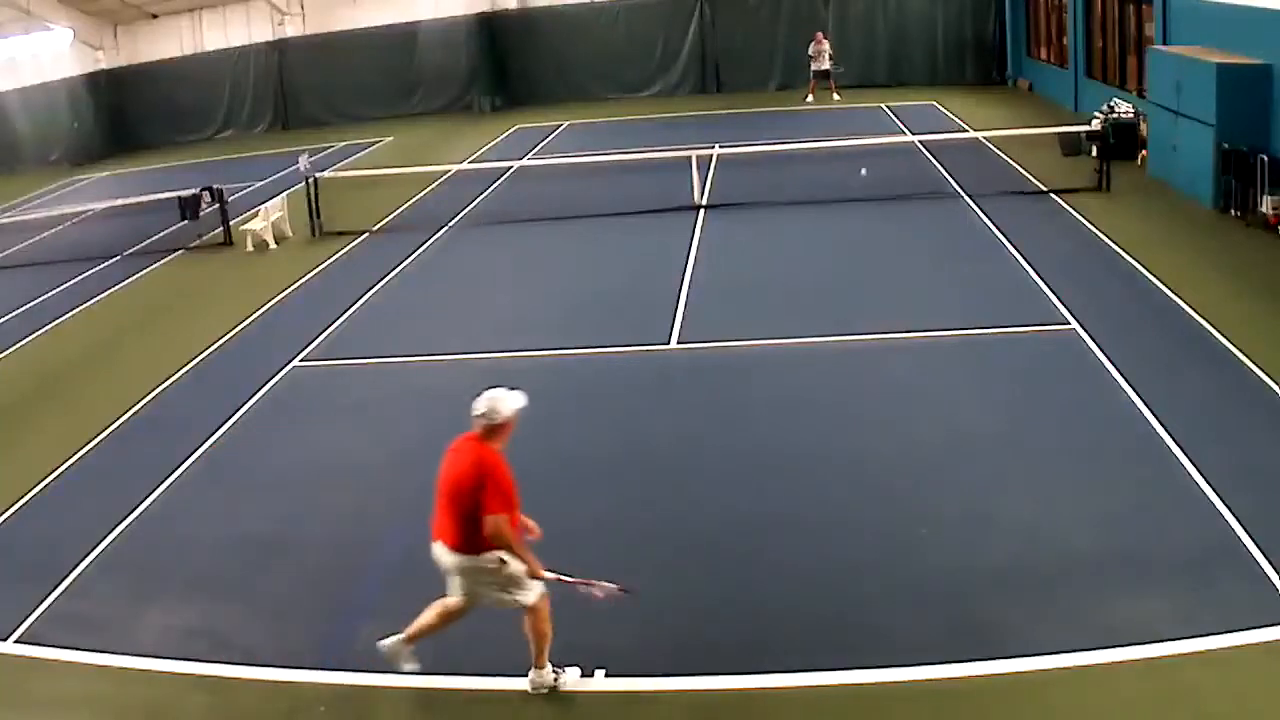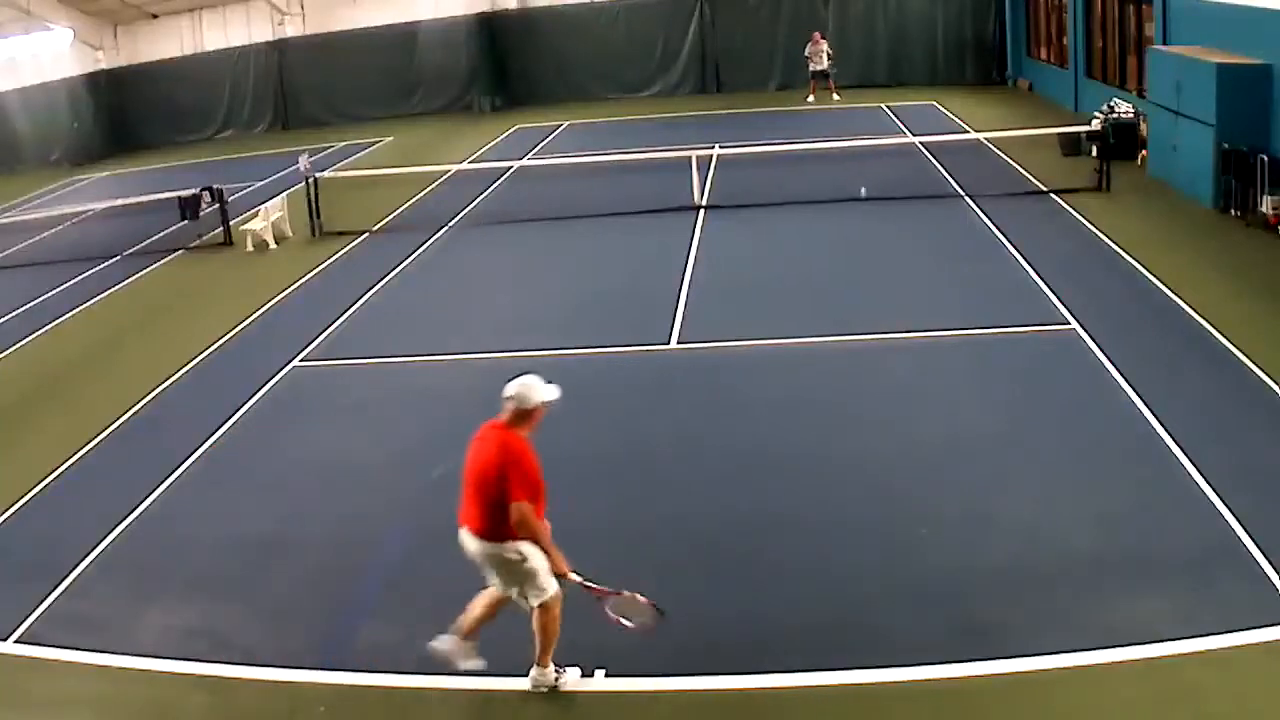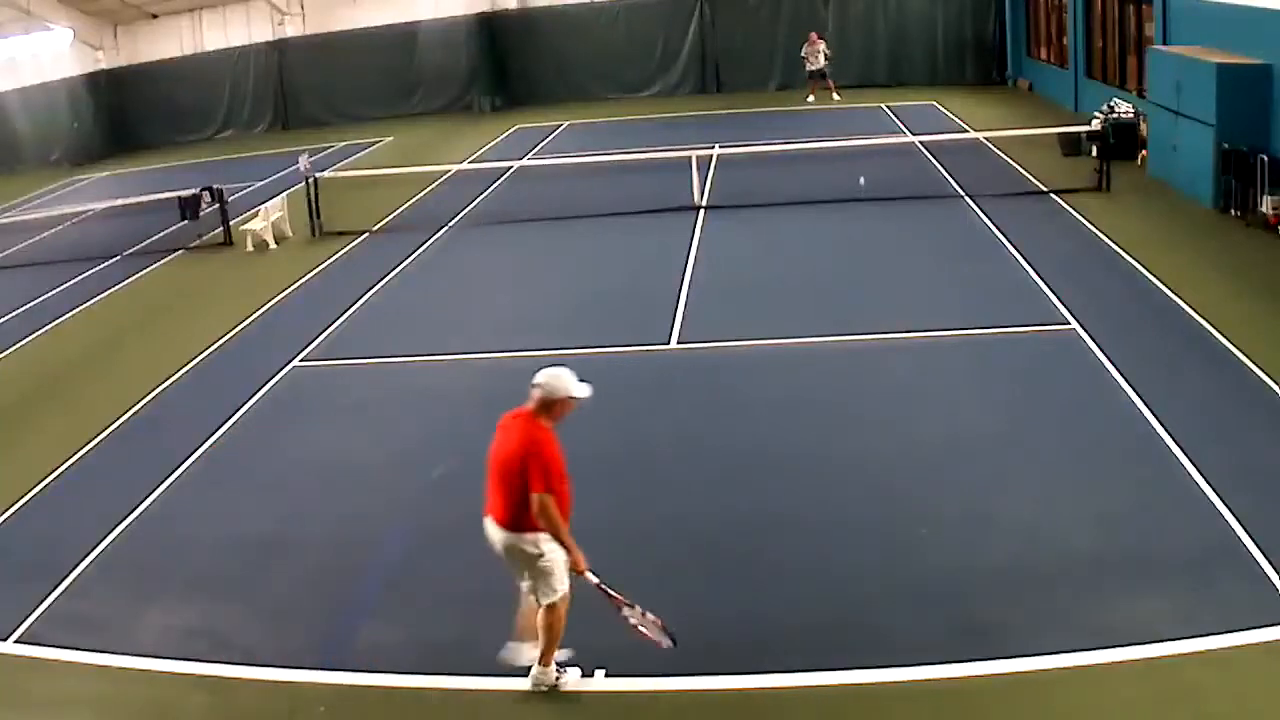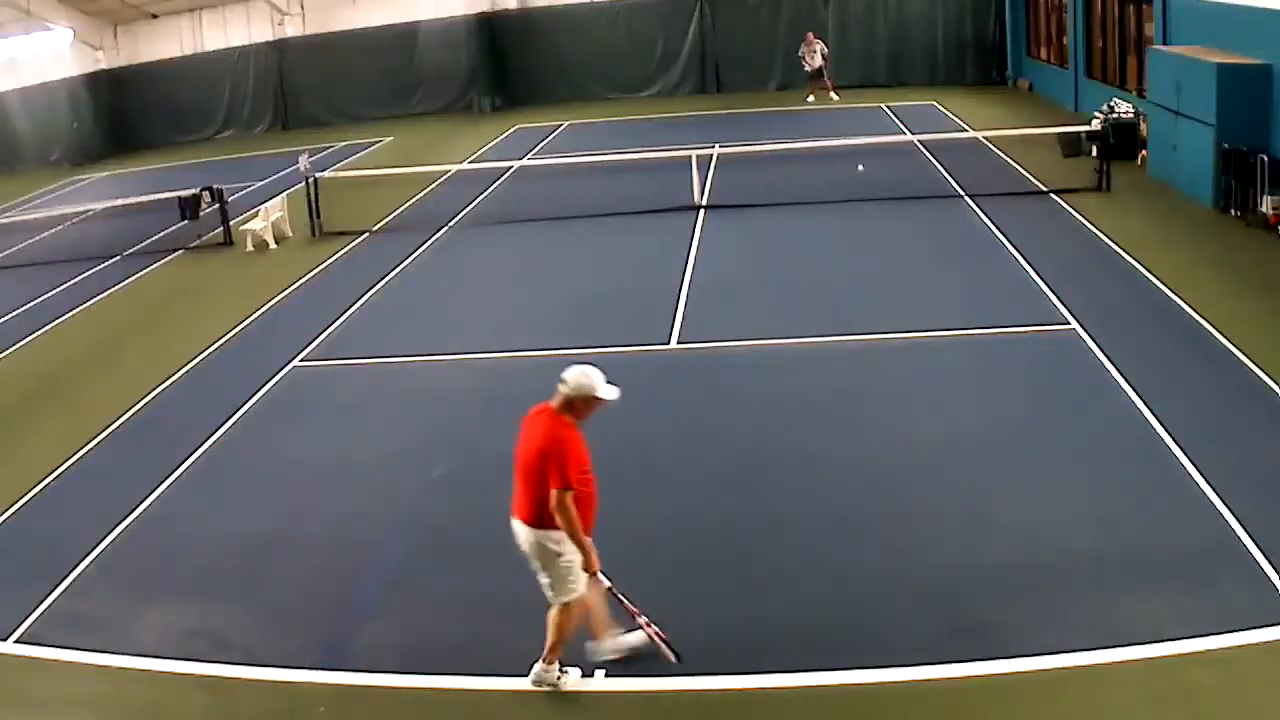
dt=0.1s
person 1, frame 1
left shoulder: (462, 446)
right shoulder: (493, 466)
right elbow: (494, 529)
left wrist: (517, 518)
right wrist: (527, 561)
left hip: (446, 545)
right hip: (478, 555)
left knee: (460, 601)
right knee: (536, 600)
left ankle: (401, 642)
right ankle: (542, 674)
person 1, frame 2
left shoulder: (488, 431)
right shoulder: (518, 452)
right elbow: (520, 516)
left wrist: (536, 516)
right wrist: (553, 554)
left hip: (473, 532)
right hip: (501, 542)
left knee: (504, 590)
right knee: (549, 599)
left ankle: (458, 641)
right ankle: (543, 672)
person 1, frame 3
left shoulder: (513, 419)
right shoulder: (540, 442)
right elbow: (542, 506)
right wrist: (572, 550)
left hip: (501, 523)
right hip: (527, 533)
left knee: (537, 588)
right knee: (556, 598)
left ankle: (525, 645)
right ankle: (545, 672)
person 1, frame 4
left shoulder: (539, 415)
right shoulder: (563, 438)
right elbow: (560, 504)
right wrist: (586, 550)
left hip: (530, 522)
right hip: (549, 532)
left knee: (590, 580)
right knee: (569, 600)
left ankle: (606, 641)
right ankle: (547, 669)
